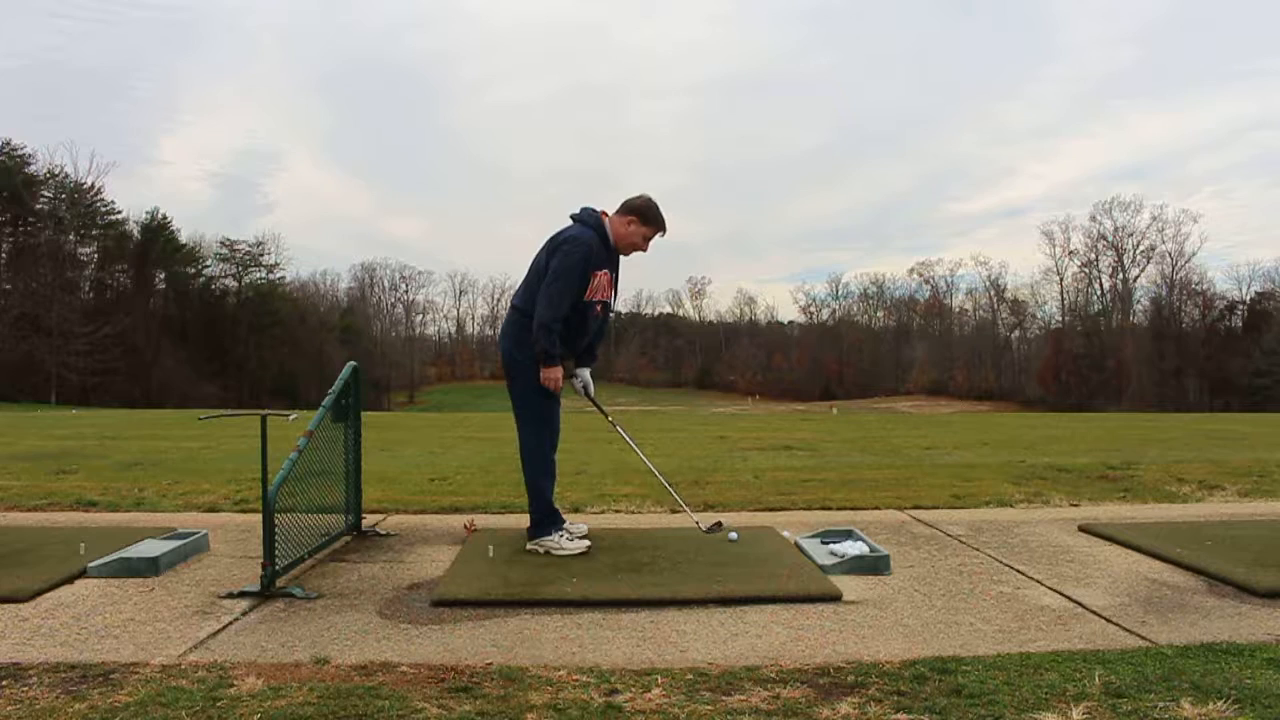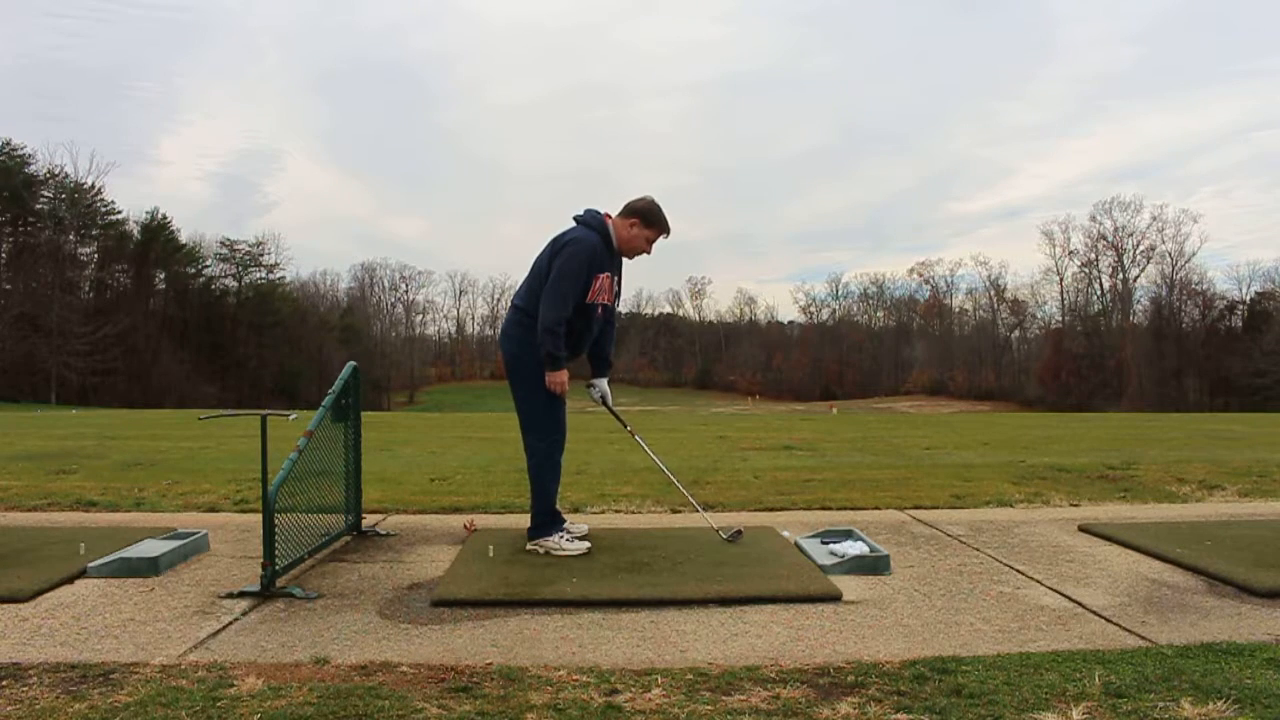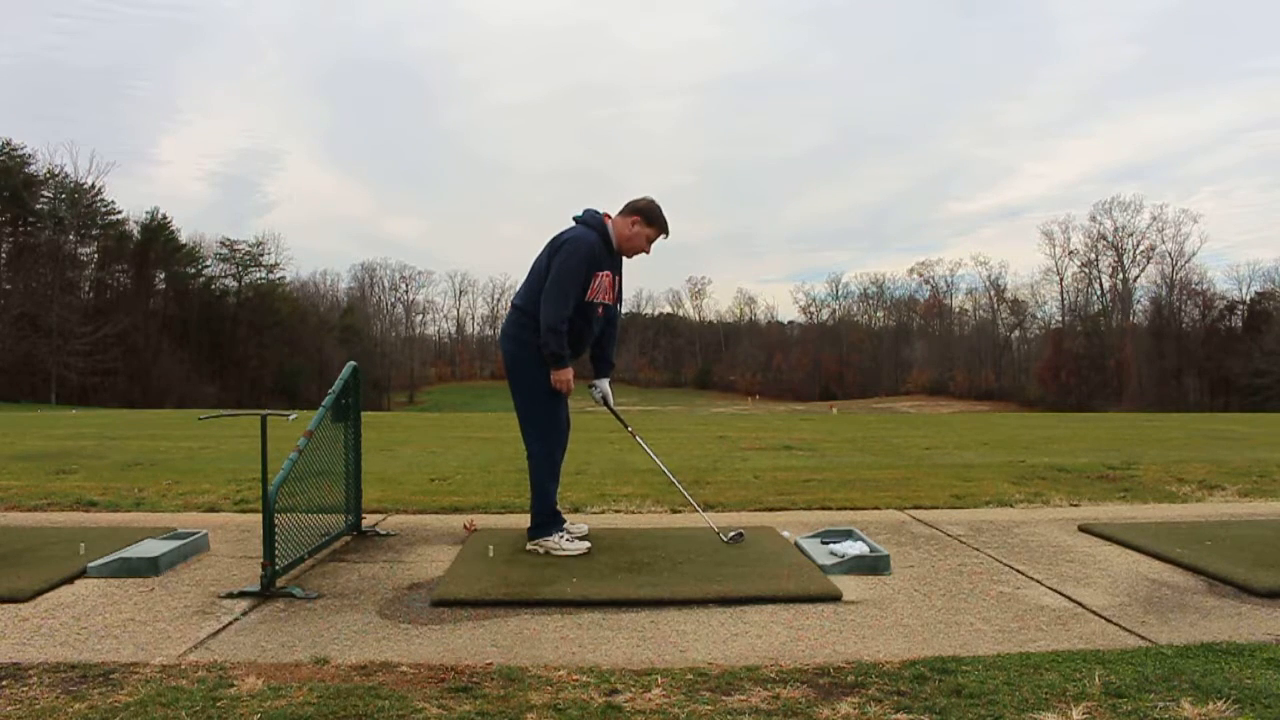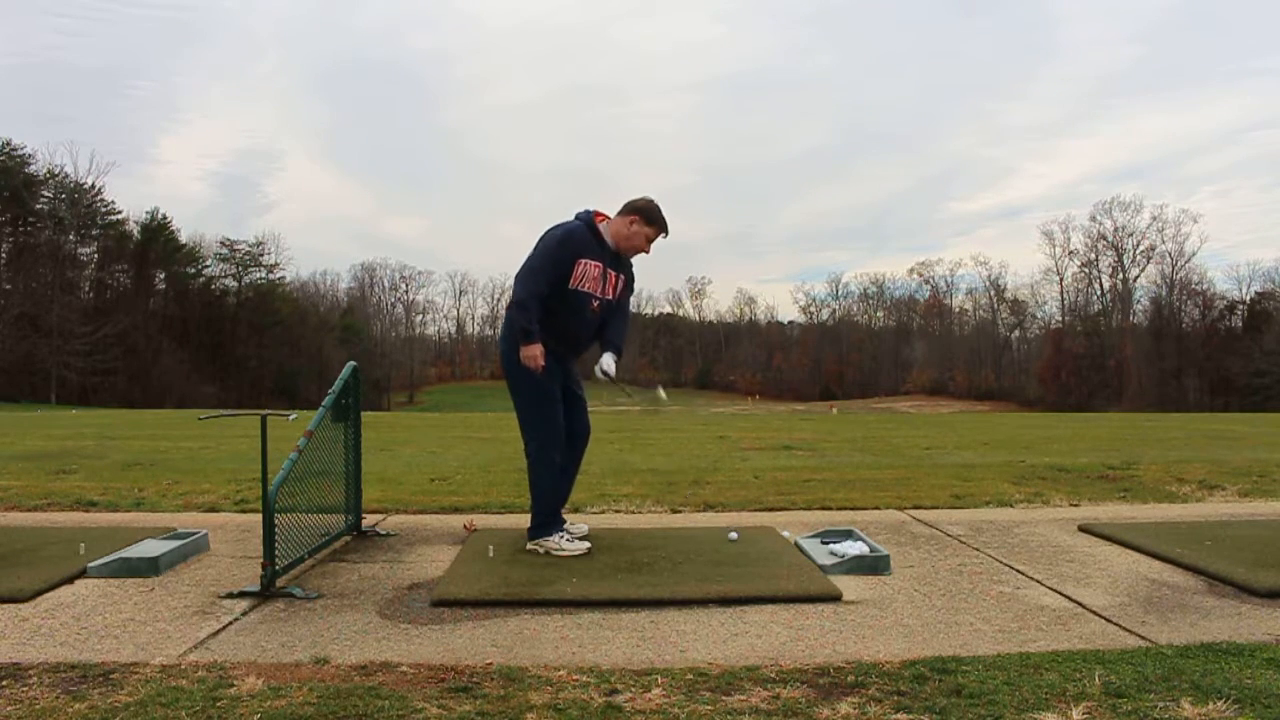
dt=0.5s
person 1, frame 1
left shoulder: (607, 253)
right shoulder: (580, 243)
left elbow: (597, 314)
right elbow: (549, 303)
left wrist: (583, 364)
right wrist: (550, 360)
left hip: (546, 351)
right hip: (529, 347)
left knee: (546, 435)
right knee: (539, 436)
left ankle: (548, 520)
right ankle: (542, 530)
person 1, frame 2
left shoulder: (610, 256)
right shoulder: (582, 245)
left elbow: (605, 319)
right elbow: (553, 306)
left wrist: (600, 373)
right wrist: (555, 363)
left hip: (546, 350)
right hip: (529, 345)
left knee: (552, 435)
right knee: (545, 436)
left ankle: (549, 519)
right ankle: (543, 531)
person 1, frame 3
left shoulder: (612, 258)
right shoulder: (582, 244)
left elbow: (607, 319)
right elbow: (554, 304)
left wrist: (602, 373)
right wrist: (560, 361)
left hip: (548, 351)
right hip: (529, 345)
left knee: (557, 433)
right knee: (545, 436)
left ankle: (549, 518)
right ankle: (543, 531)
person 1, frame 4
left shoulder: (622, 268)
right shoulder: (569, 237)
left elbow: (618, 315)
right elbow: (528, 283)
left wrist: (610, 354)
right wrist: (528, 339)
left hip: (562, 355)
right hip: (528, 350)
left knee: (576, 433)
right knee: (545, 437)
left ankle: (551, 516)
right ankle: (543, 530)
